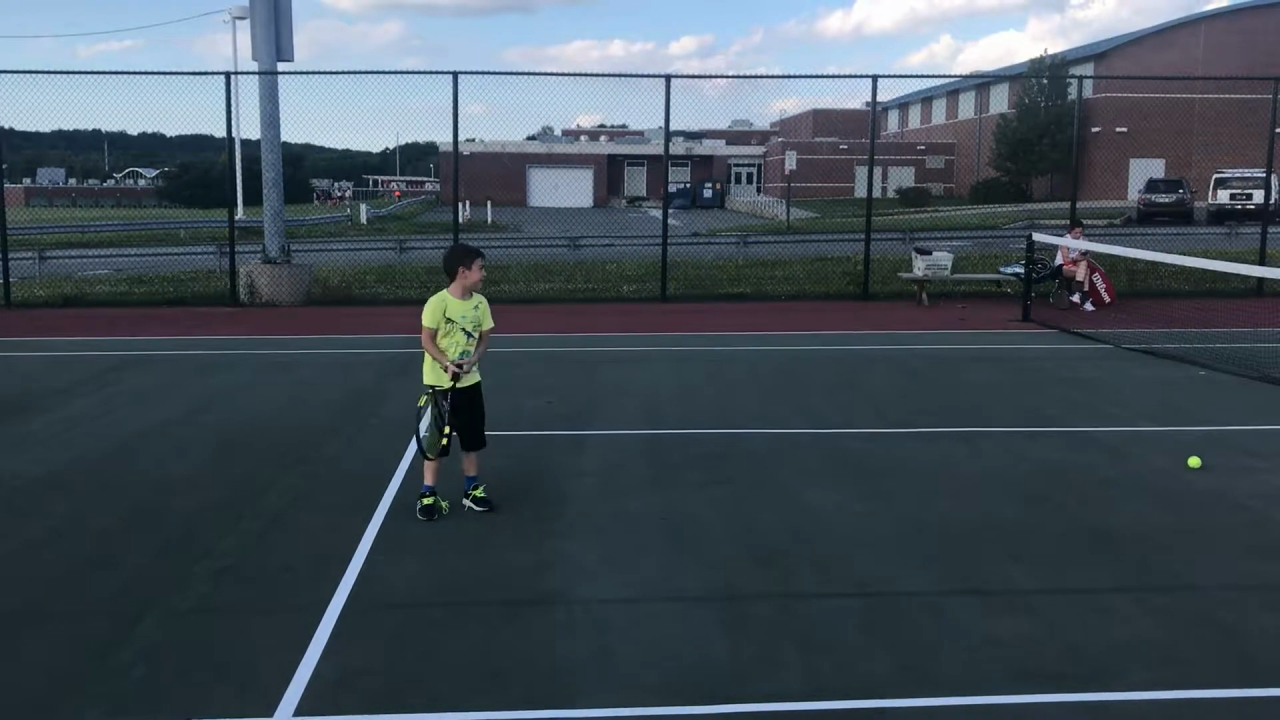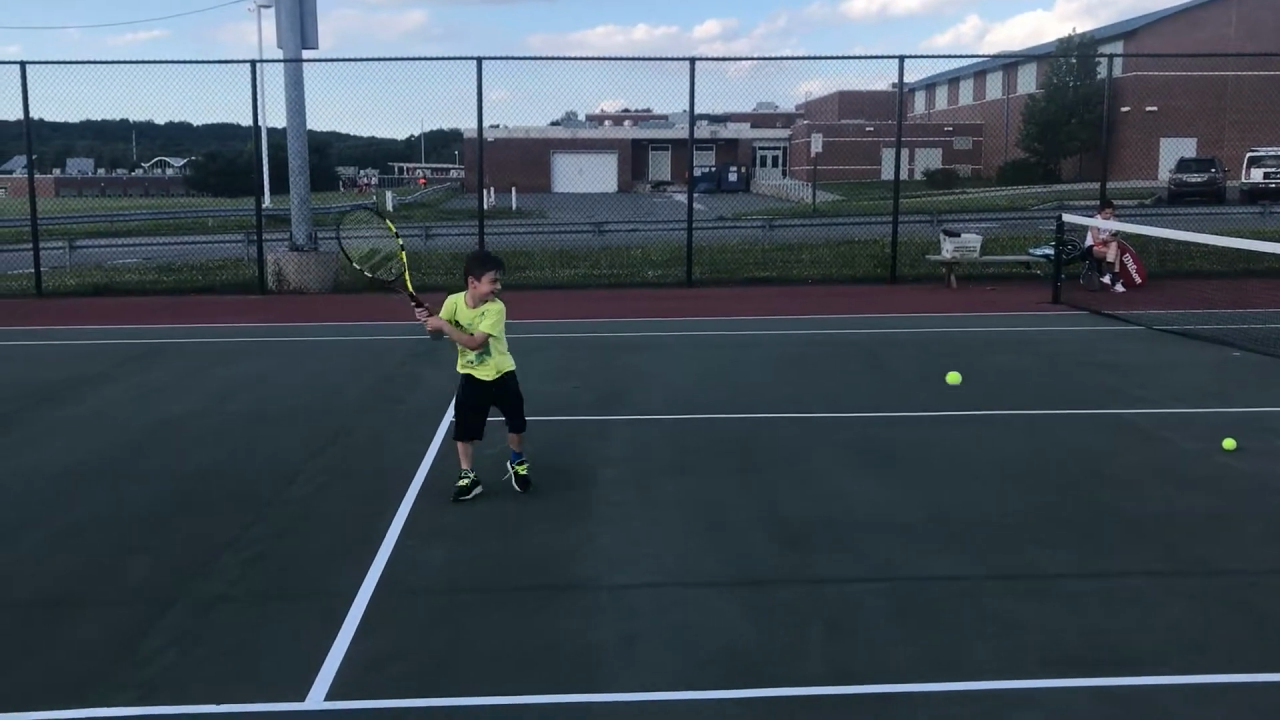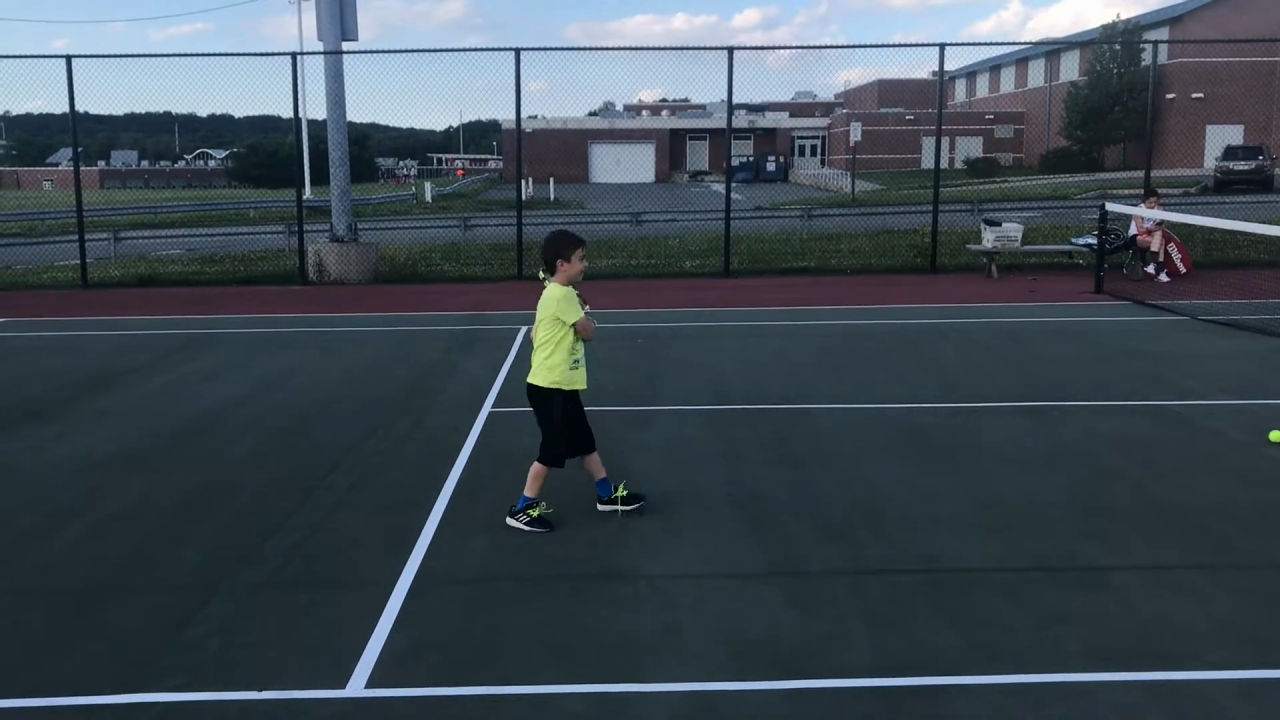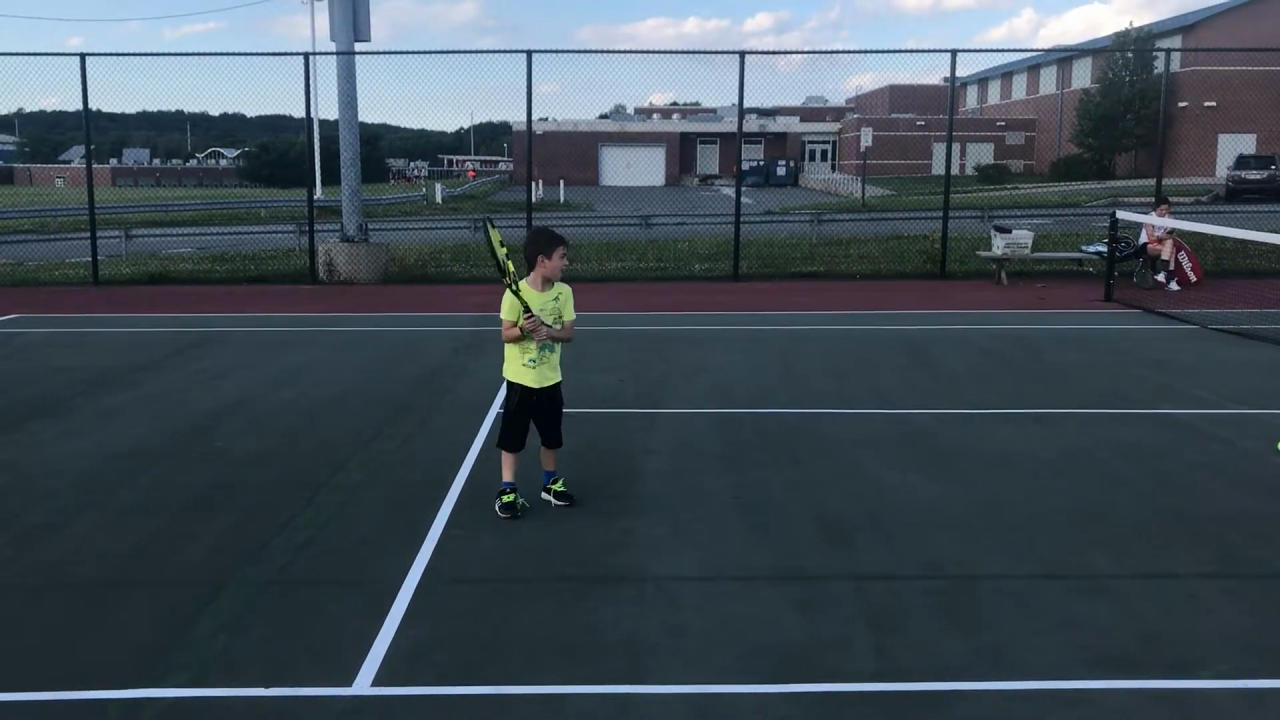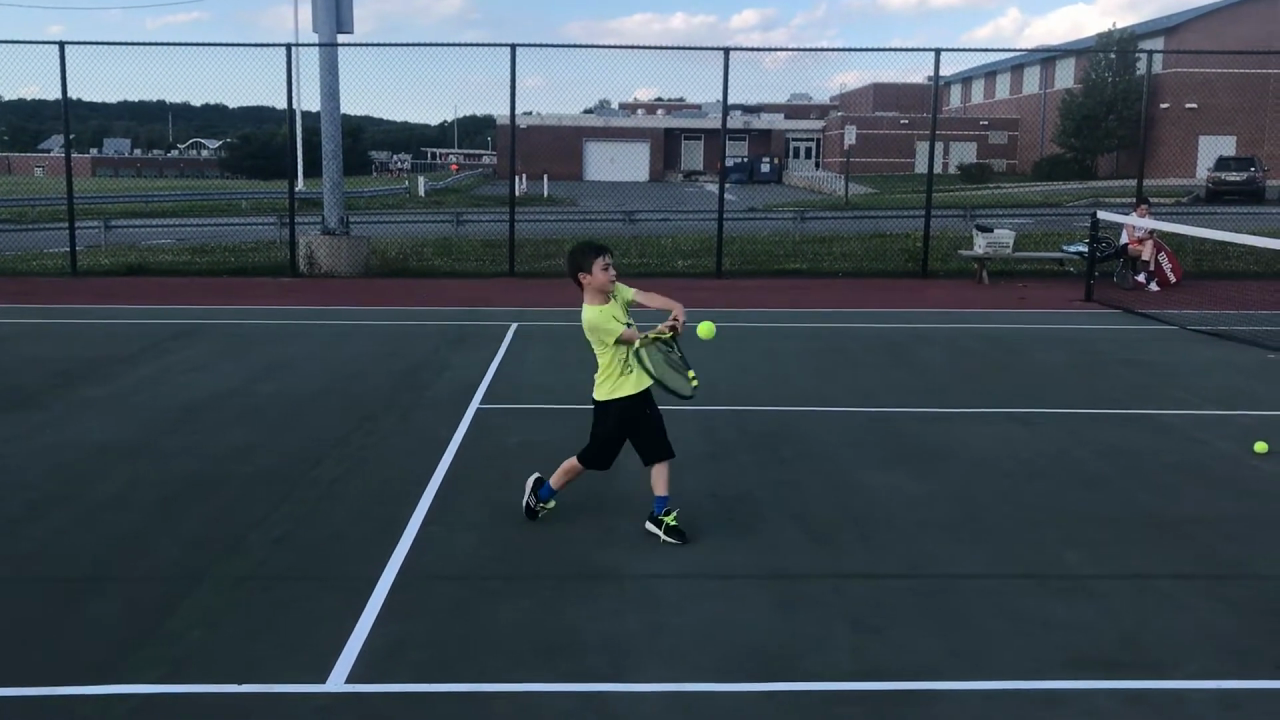
dt=1s
person 1, frame 1
left shoulder: (481, 302)
right shoulder: (437, 302)
left elbow: (484, 339)
right elbow: (427, 340)
left wrist: (470, 362)
right wrist: (445, 363)
left hip: (470, 382)
right hip: (441, 383)
left knee: (472, 439)
right knee: (436, 440)
left ankle: (472, 489)
right ankle: (428, 495)
person 1, frame 2
left shoulder: (496, 309)
right shoulder: (453, 302)
left elbow: (472, 343)
right elbow: (440, 332)
left wrist: (442, 326)
right wrist: (428, 320)
left hip: (501, 372)
right hip: (472, 373)
left knee: (516, 422)
right knee: (463, 427)
left ankle: (517, 462)
right ankle: (469, 477)
person 1, frame 3
left shoulder: (554, 293)
right shoulder: (564, 294)
left elbow: (543, 334)
right elbow: (586, 332)
left wrist: (579, 326)
right wrist: (587, 324)
left hip: (562, 385)
right hip: (549, 387)
left knee: (584, 441)
right knee: (553, 449)
left ankle: (608, 492)
right ankle: (522, 509)
person 1, frame 4
left shoulder: (564, 292)
right shoulder: (515, 293)
left elbow: (569, 333)
right elbow: (506, 335)
left wrist: (550, 332)
right wrist: (525, 330)
left hip: (550, 379)
right hip: (520, 379)
left knee: (552, 437)
right knee: (512, 438)
left ankle: (550, 483)
right ankle: (508, 491)
person 1, frame 5
left shoulder: (616, 291)
right shoulder: (593, 315)
left elbow: (645, 297)
right elbow: (634, 337)
left wrist: (675, 307)
right wrist: (664, 331)
left hip: (639, 388)
right hip: (613, 395)
left knee: (659, 451)
right knee: (594, 456)
left ankle: (661, 514)
right ankle: (543, 490)
